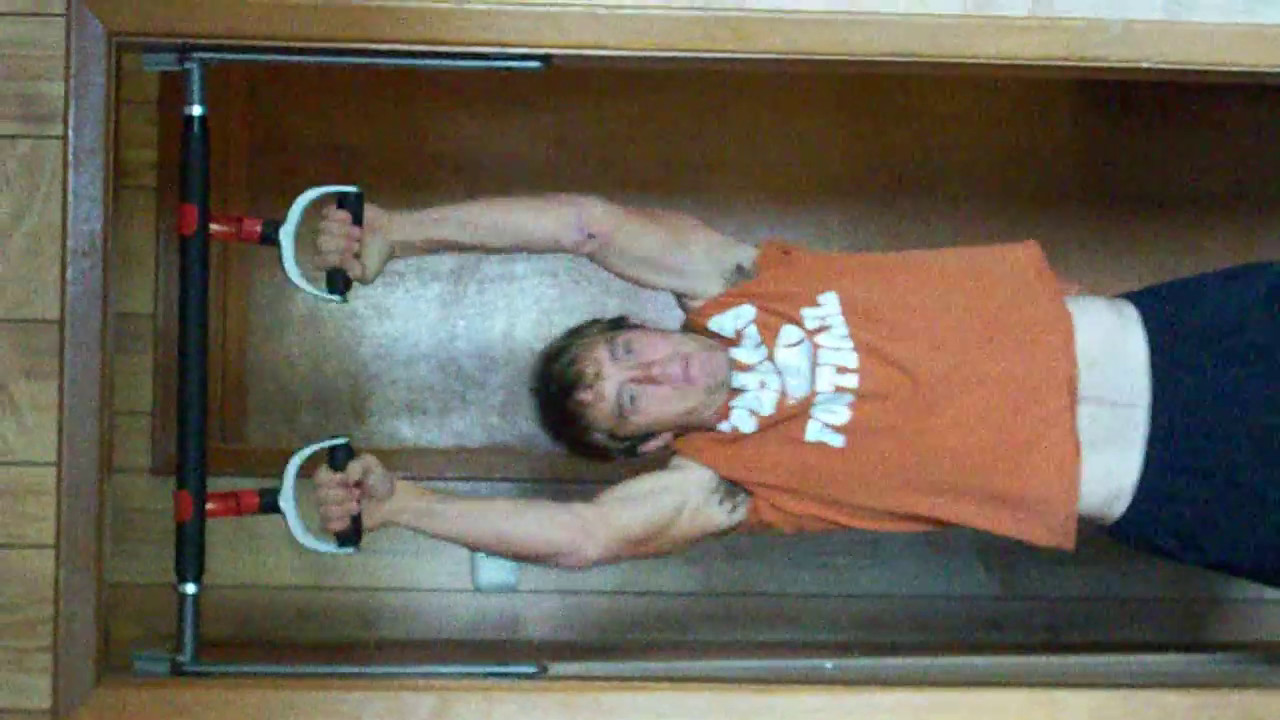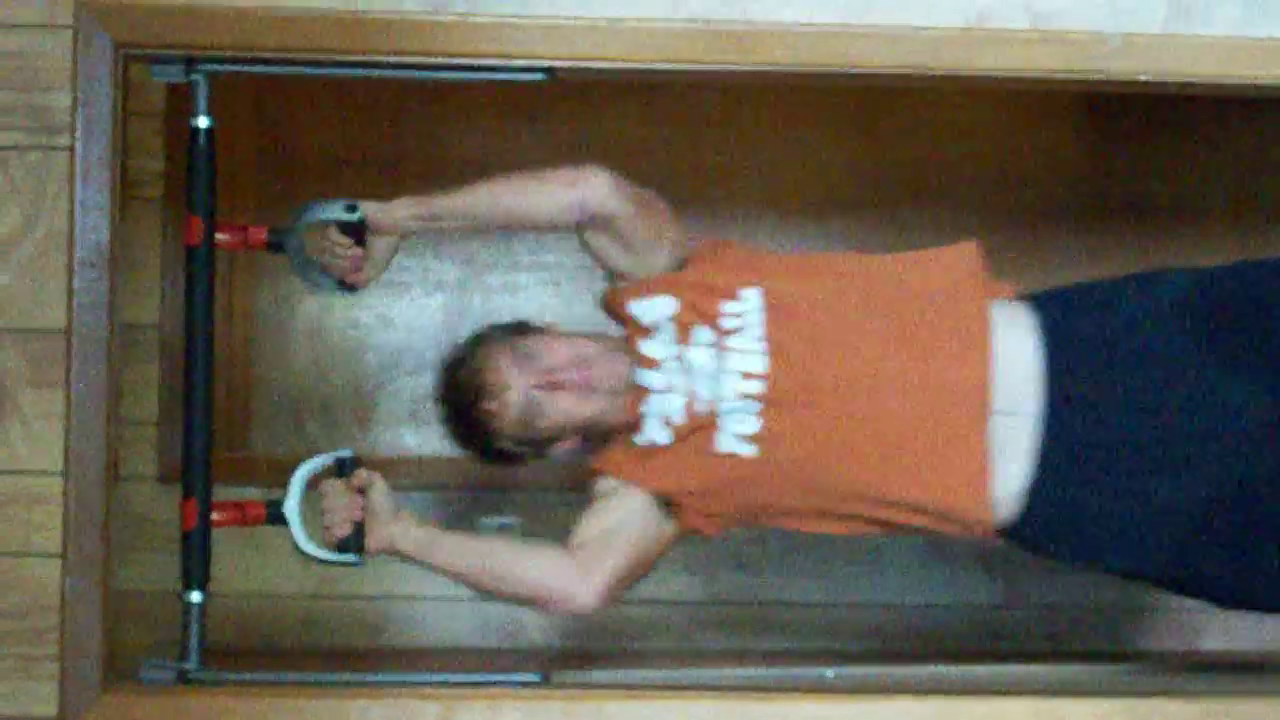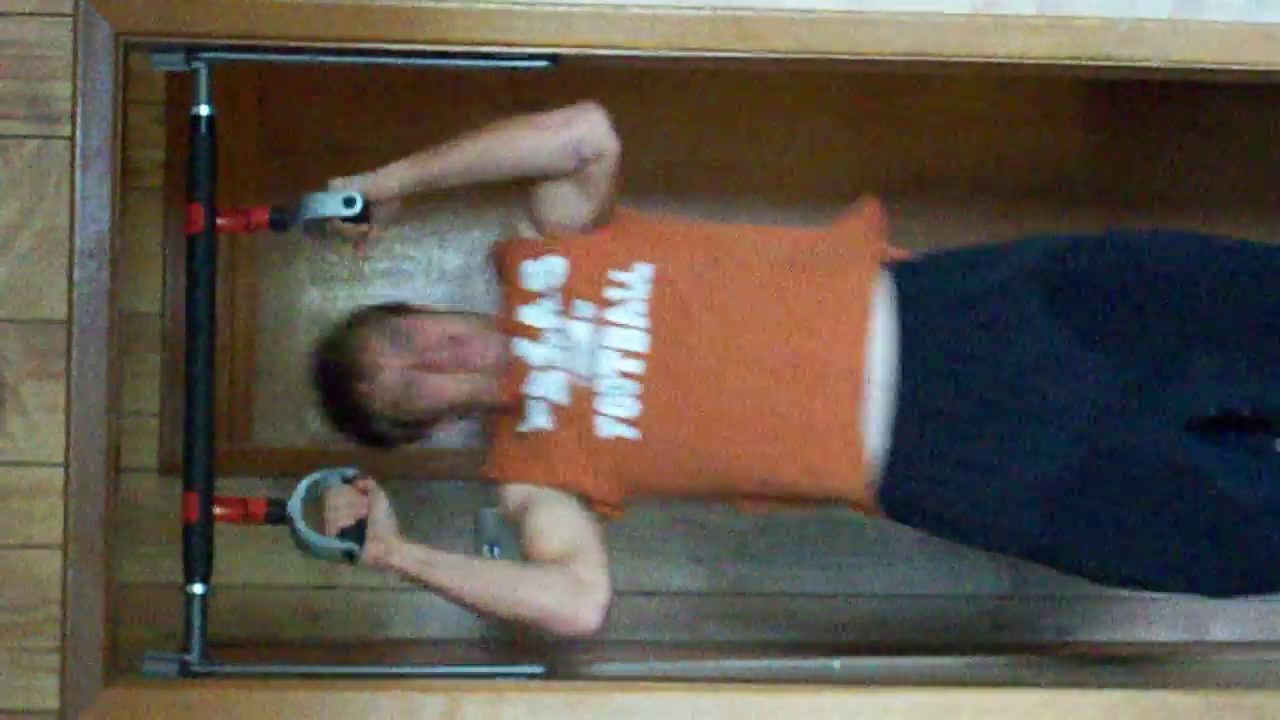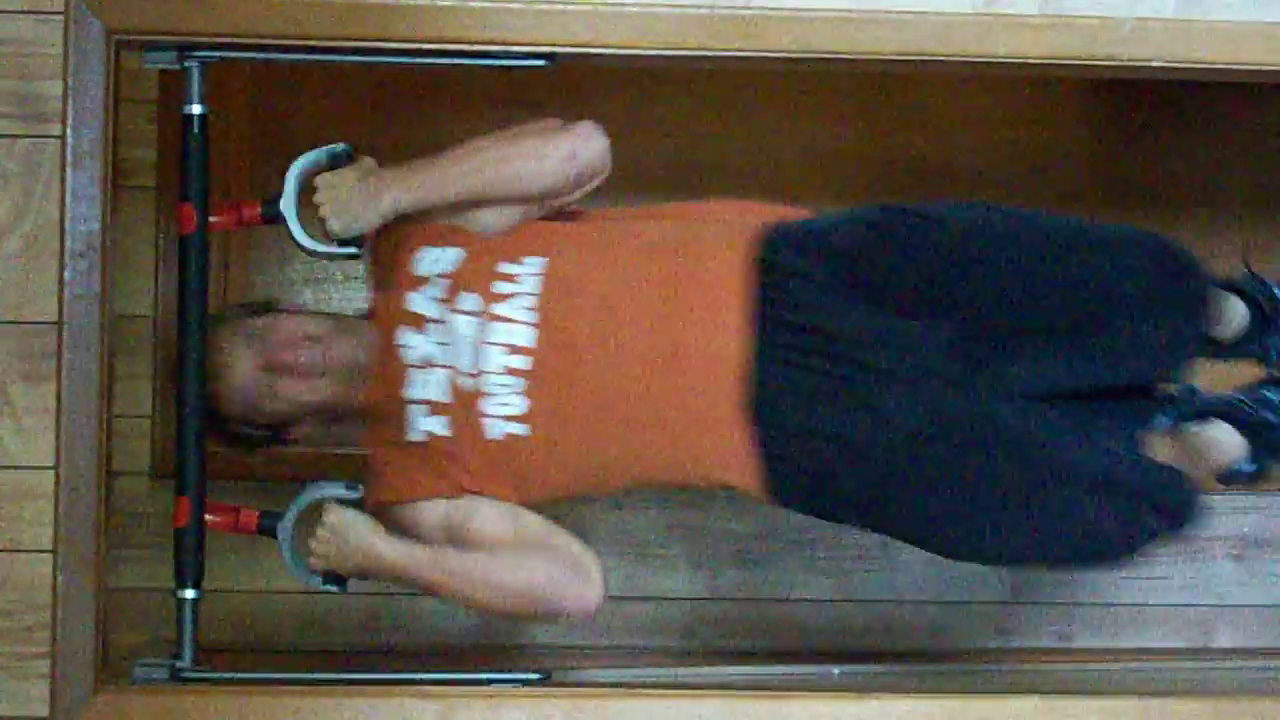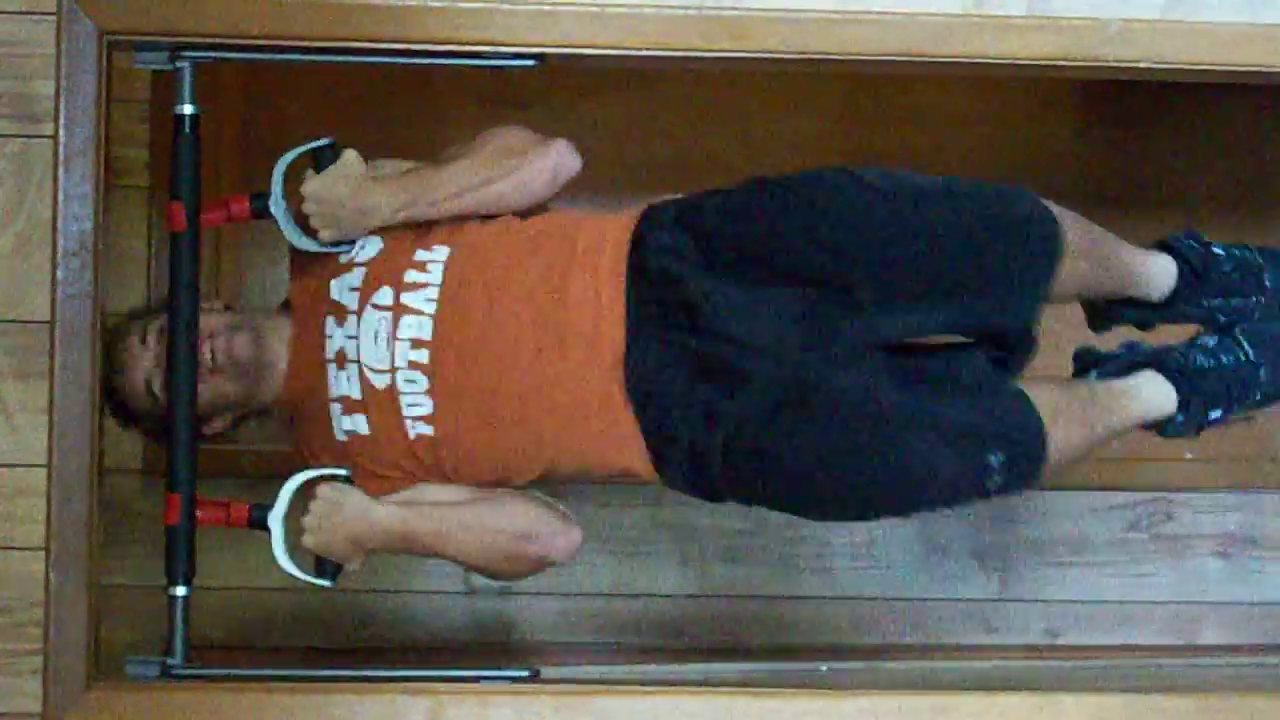
dt=0.2s
person 1, frame 1
left shoulder: (731, 288)
right shoulder: (733, 469)
left elbow: (590, 219)
right elbow: (588, 533)
left wrist: (402, 225)
right wrist: (398, 504)
left hip: (1145, 328)
right hip: (1150, 481)
person 1, frame 2
left shoulder: (653, 286)
right shoulder: (651, 478)
left elbow: (594, 187)
right elbow: (582, 581)
left wrist: (405, 212)
right wrist: (402, 535)
left hip: (1052, 338)
right hip: (1054, 494)
person 1, frame 3
left shoulder: (535, 258)
right shoulder: (535, 464)
left elbow: (588, 132)
right elbow: (579, 605)
left wrist: (394, 177)
right wrist: (398, 555)
left hip: (915, 303)
right hip: (929, 460)
person 1, frame 4
left shoulder: (414, 247)
right shoulder: (421, 473)
left elbow: (578, 146)
right elbow: (575, 584)
left wrist: (398, 191)
right wrist: (387, 557)
left hip: (782, 275)
right hip: (793, 429)
left knee: (1128, 282)
right knee: (1107, 499)
person 1, frame 5
left shoulder: (340, 234)
right shoulder: (352, 457)
left elbow: (550, 161)
right elbow: (548, 535)
left wrist: (385, 195)
right wrist: (372, 530)
left hip: (676, 257)
right hip: (703, 418)
left knee: (968, 230)
right knee: (964, 440)
left ankle: (1162, 279)
right ankle: (1164, 391)
